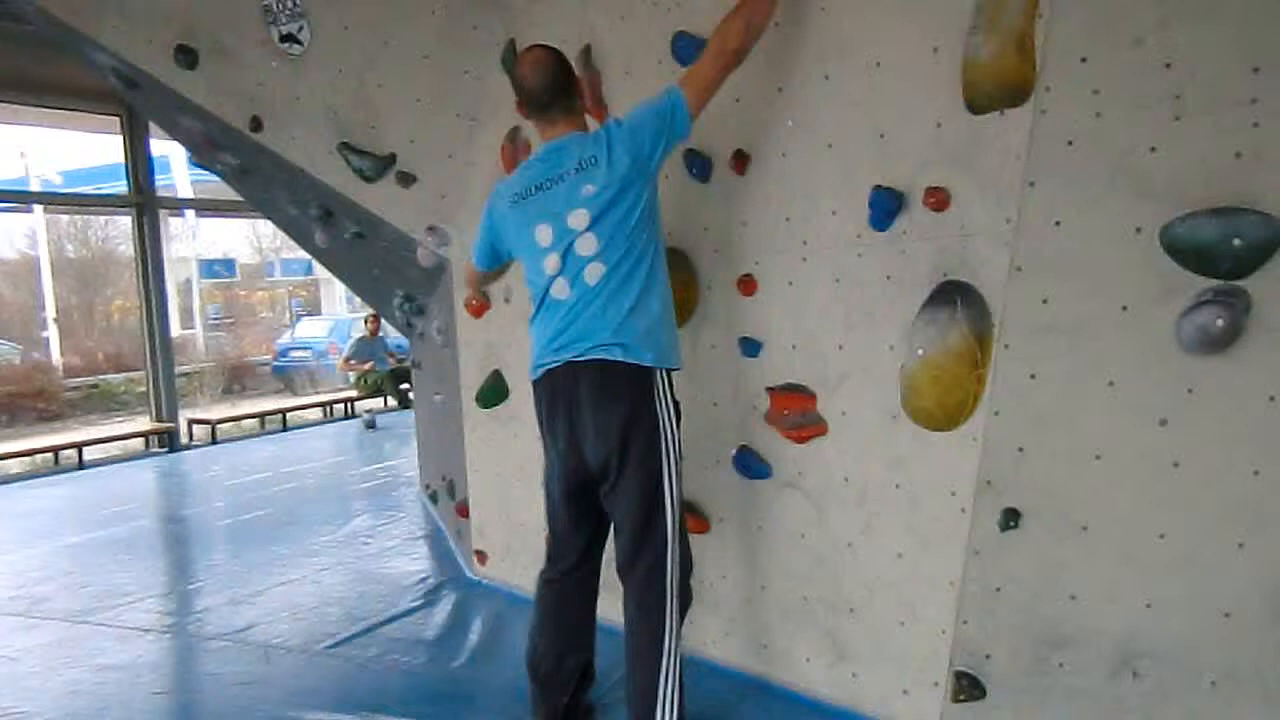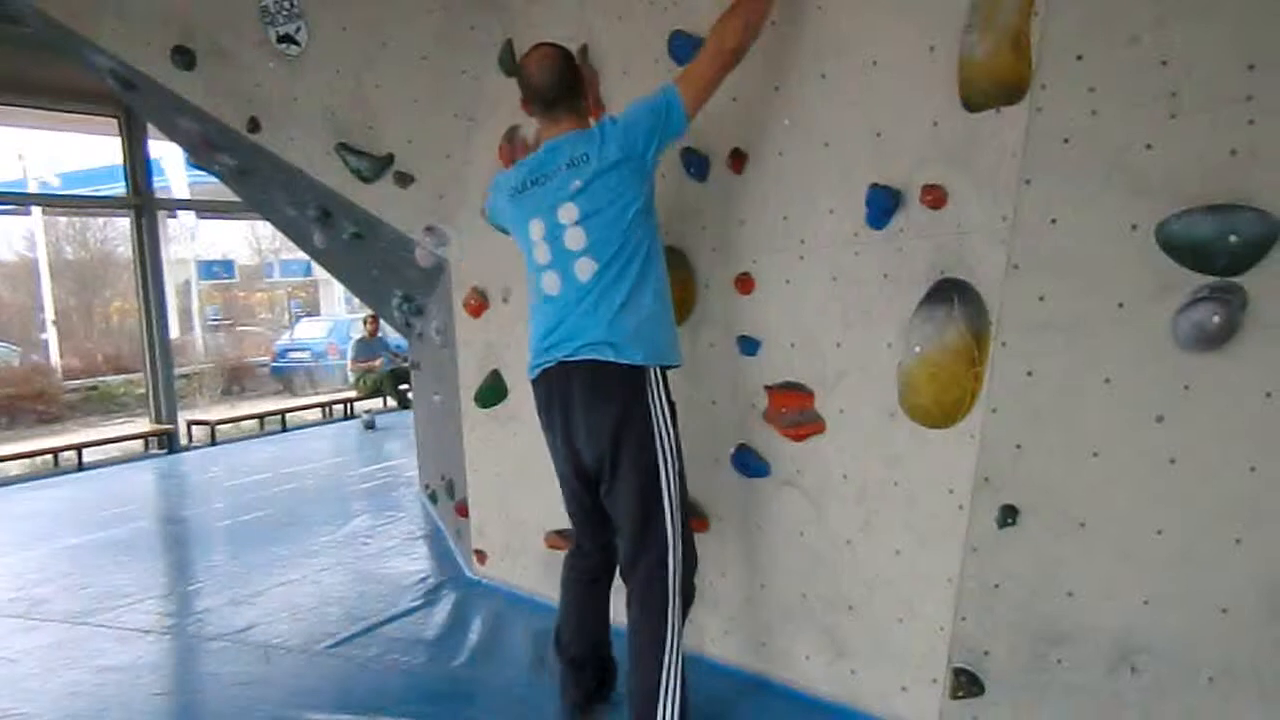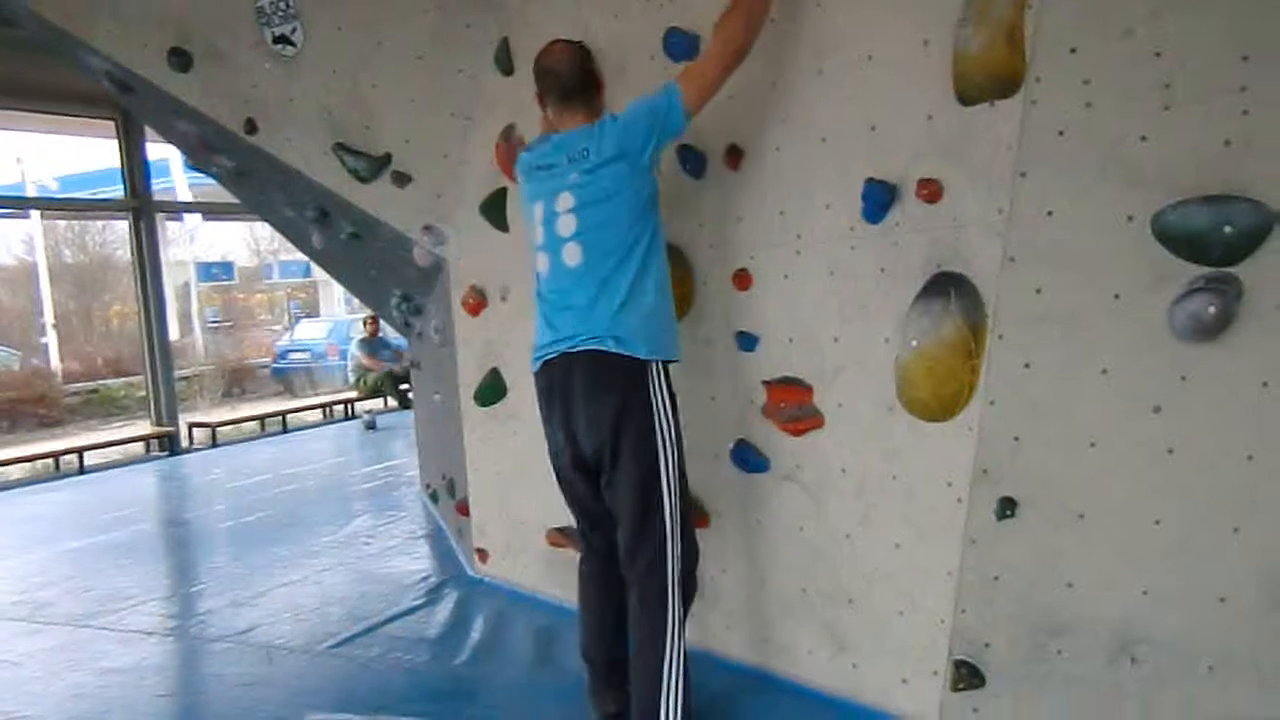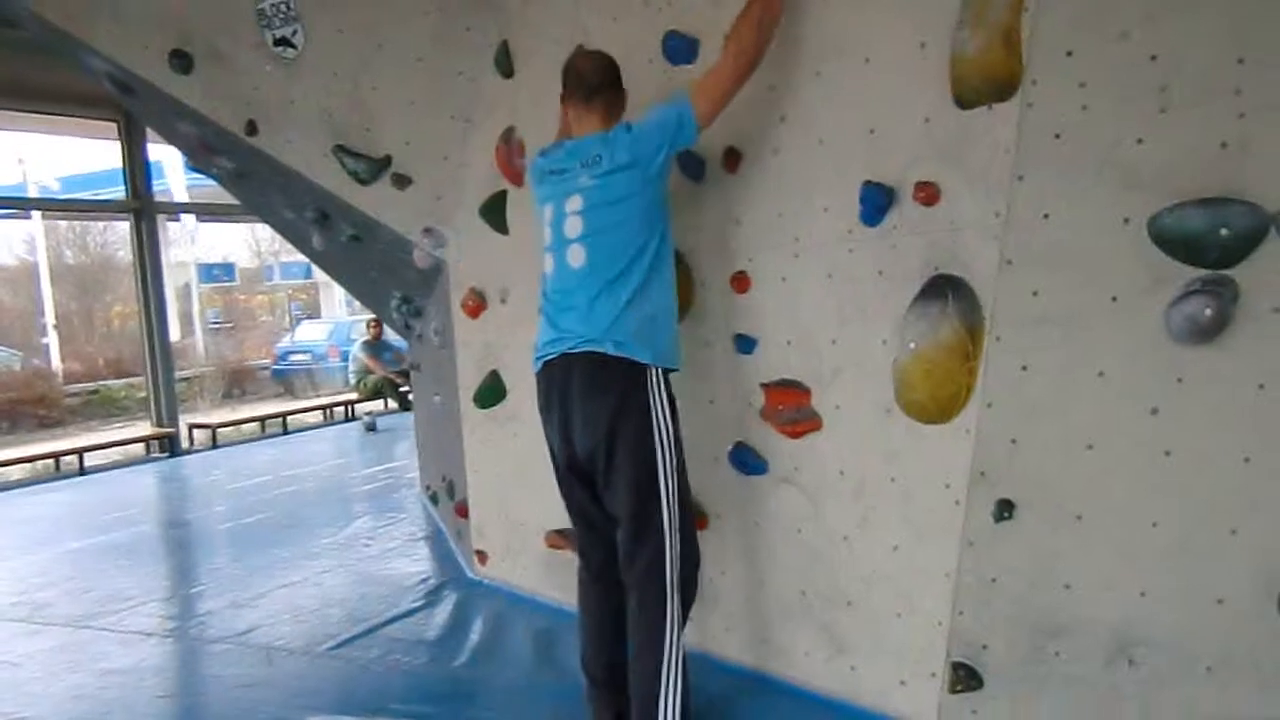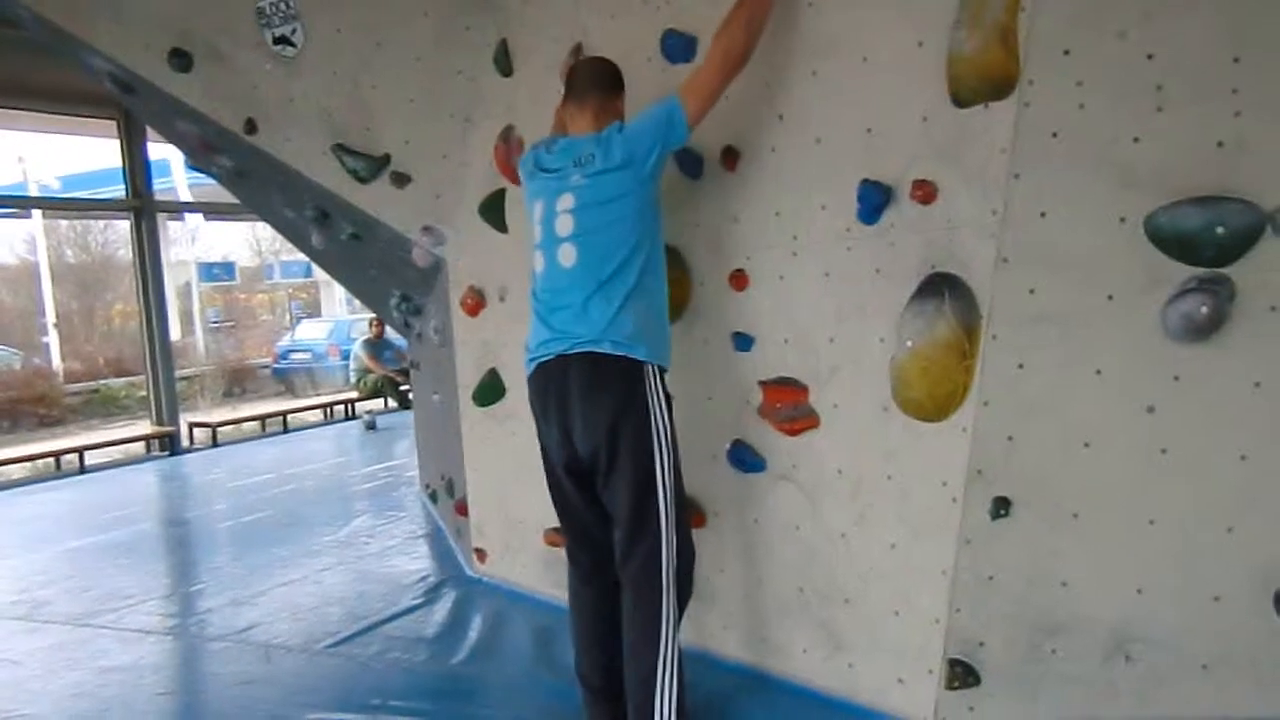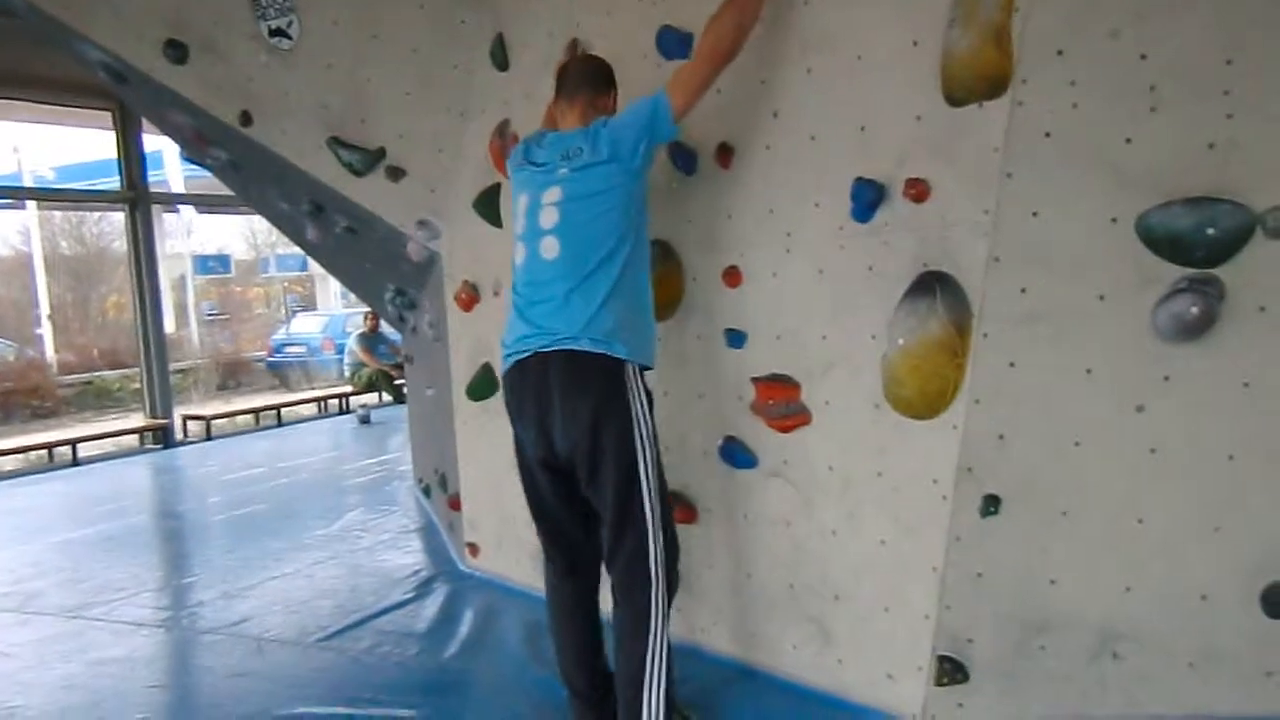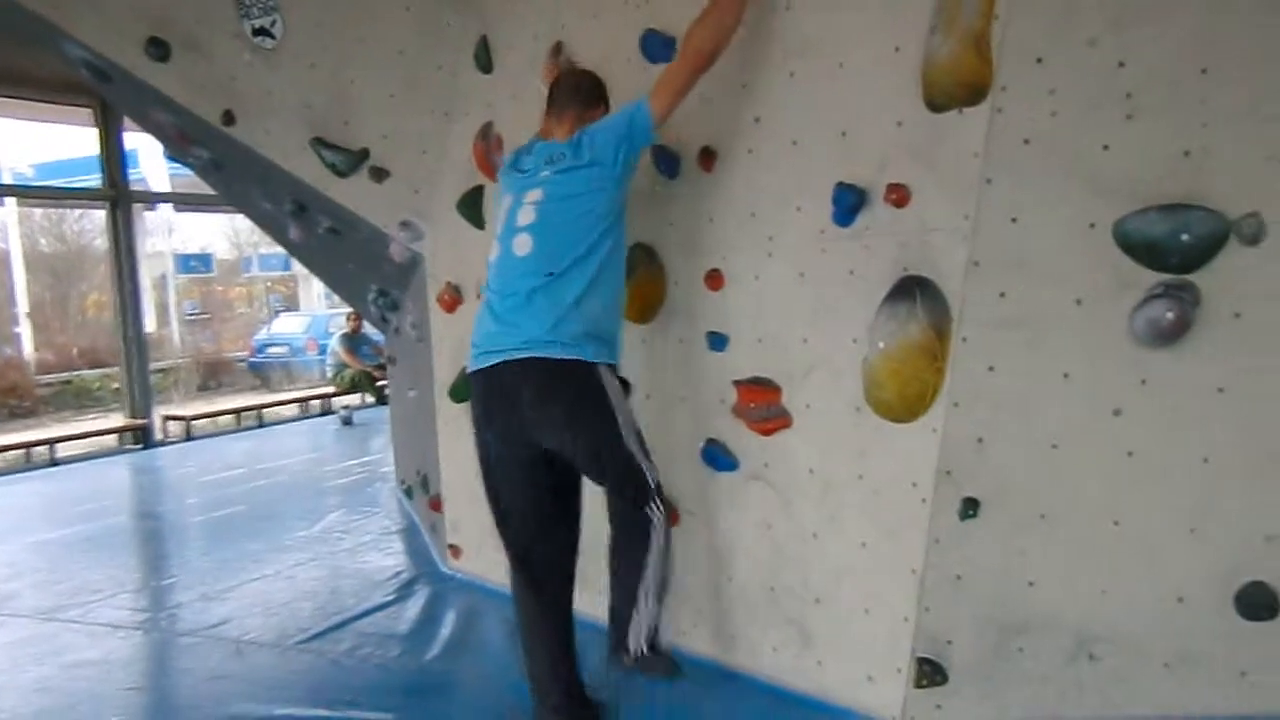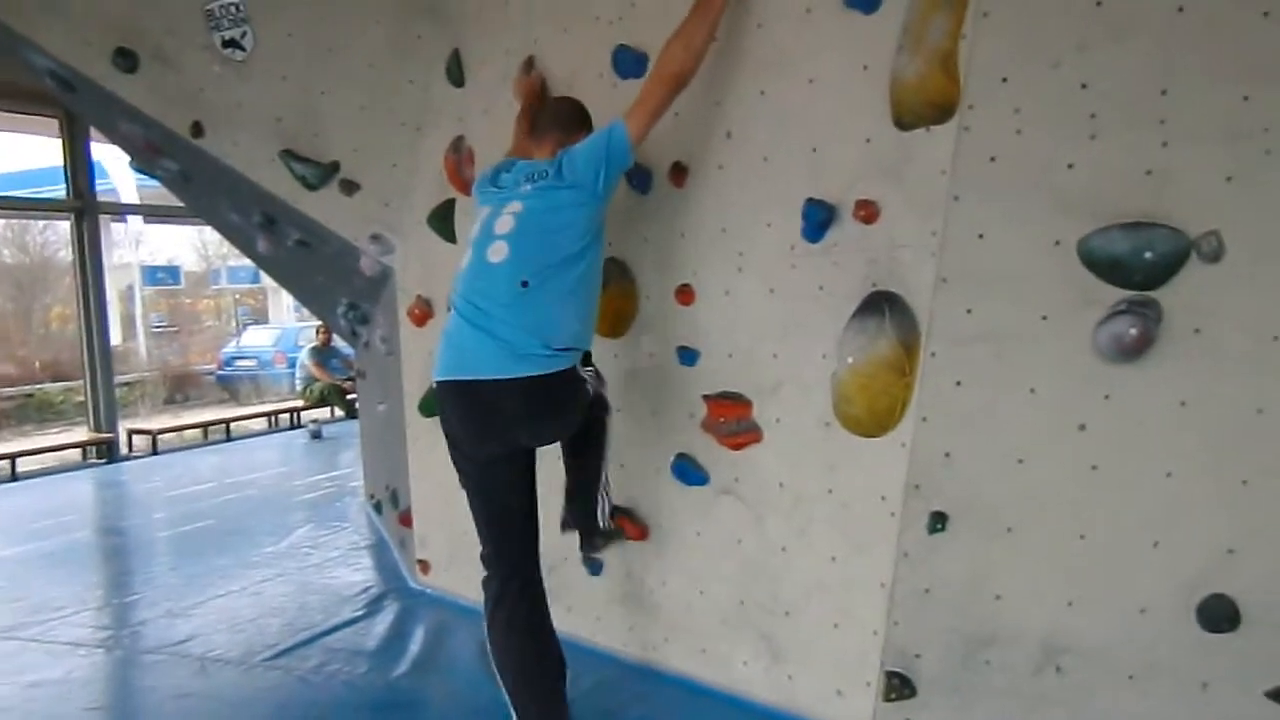
dt=0.2s
person 1, frame 1
left shoulder: (508, 195)
right shoulder: (626, 144)
left elbow: (476, 278)
left wrist: (481, 279)
left hip: (555, 391)
right hip: (626, 382)
left knee: (568, 553)
right knee: (654, 566)
person 1, frame 2
left shoulder: (511, 185)
right shoulder: (622, 142)
left hip: (553, 387)
right hip: (622, 379)
left knee: (591, 547)
right knee: (657, 561)
person 1, frame 3
left shoulder: (533, 165)
right shoulder: (625, 138)
left wrist: (553, 95)
left hip: (555, 379)
right hip: (622, 371)
left knee: (602, 545)
right knee: (658, 557)
person 1, frame 4
left shoulder: (544, 169)
right shoulder: (637, 147)
right elbow: (737, 61)
left wrist: (573, 87)
left hip: (557, 383)
right hip: (623, 377)
left knee: (600, 554)
right knee: (658, 561)
person 1, frame 5
left shoulder: (537, 165)
right shoulder: (630, 147)
right elbow: (726, 58)
left wrist: (571, 85)
left hip: (549, 382)
right hip: (616, 375)
left knee: (590, 555)
right knee: (654, 561)
person 1, frame 6
left shoulder: (525, 160)
right shoulder: (620, 141)
left wrist: (565, 77)
left hip: (525, 378)
right hip: (596, 373)
left knee: (568, 553)
right knee: (643, 556)
person 1, frame 7
left shoulder: (518, 167)
right shoulder: (603, 148)
right elbow: (692, 59)
left wrist: (554, 89)
left hip: (491, 383)
right hip: (567, 375)
left knee: (536, 556)
right knee: (639, 494)
right ankle: (637, 640)
person 1, frame 8
left shoulder: (492, 184)
right shoulder: (583, 170)
right elbow: (669, 78)
left wrist: (528, 104)
left hip: (461, 393)
right hip: (541, 389)
left knee: (506, 564)
right knee: (585, 389)
right ankle: (593, 519)
